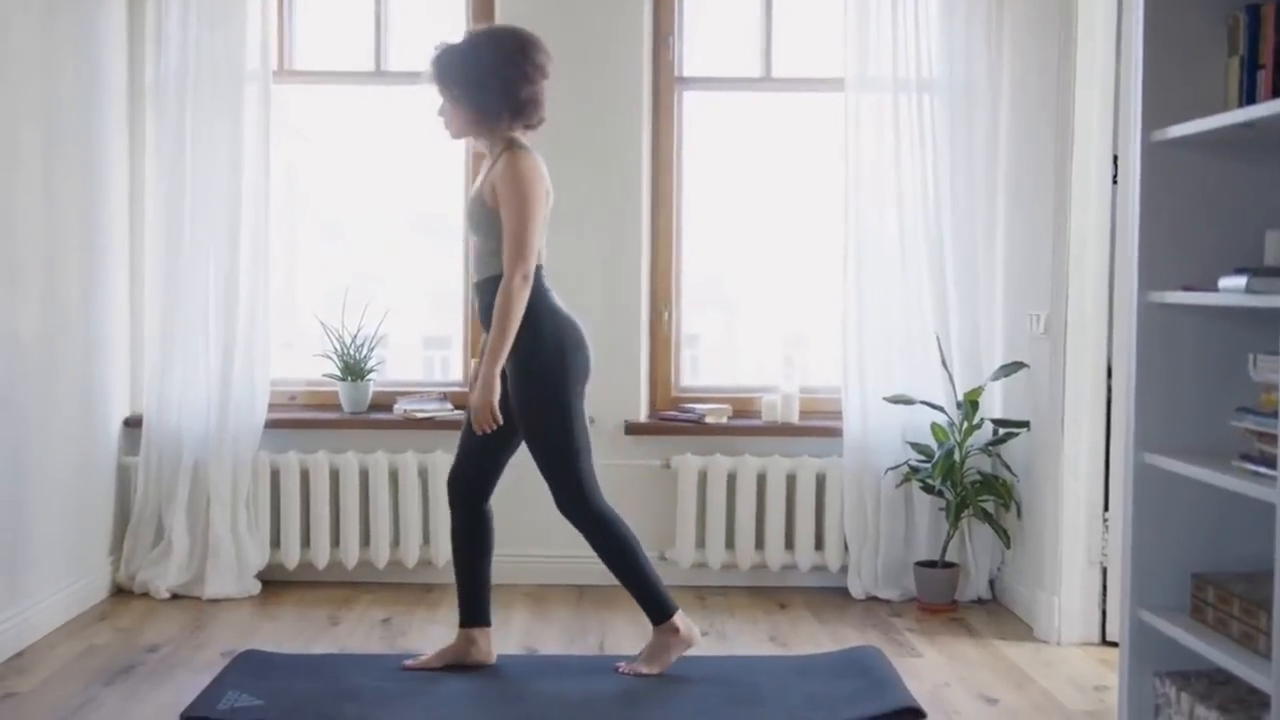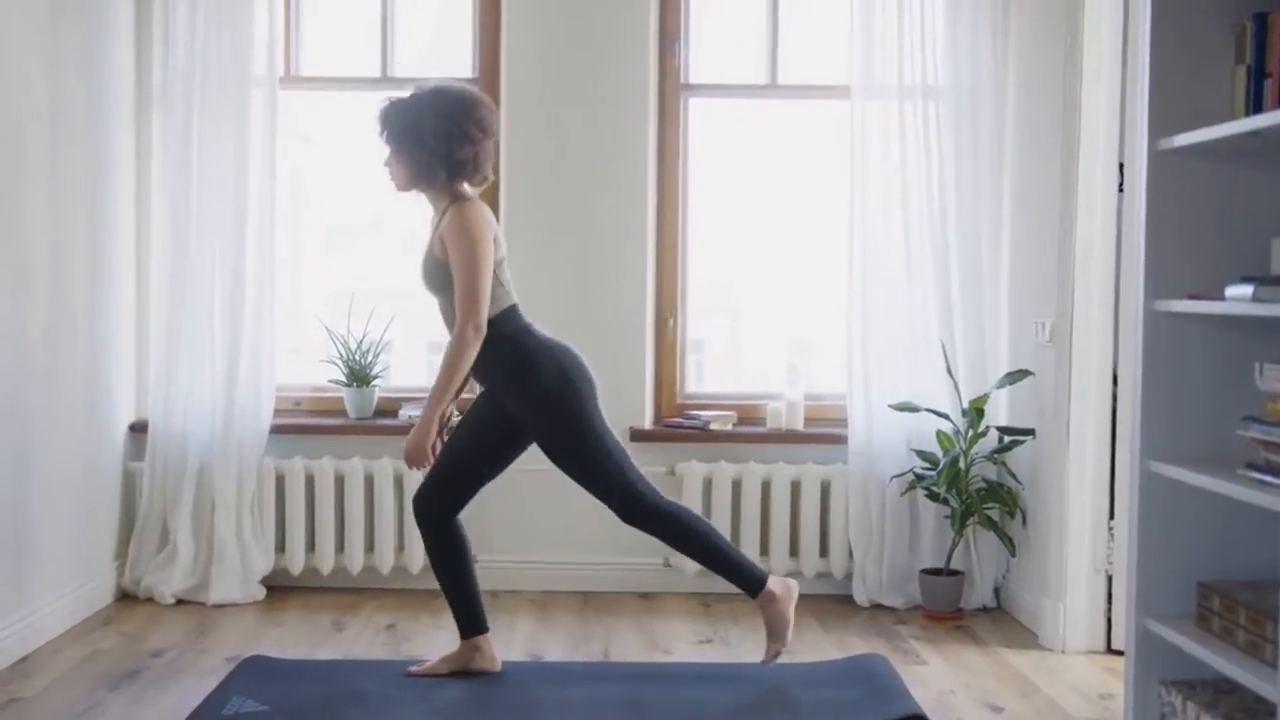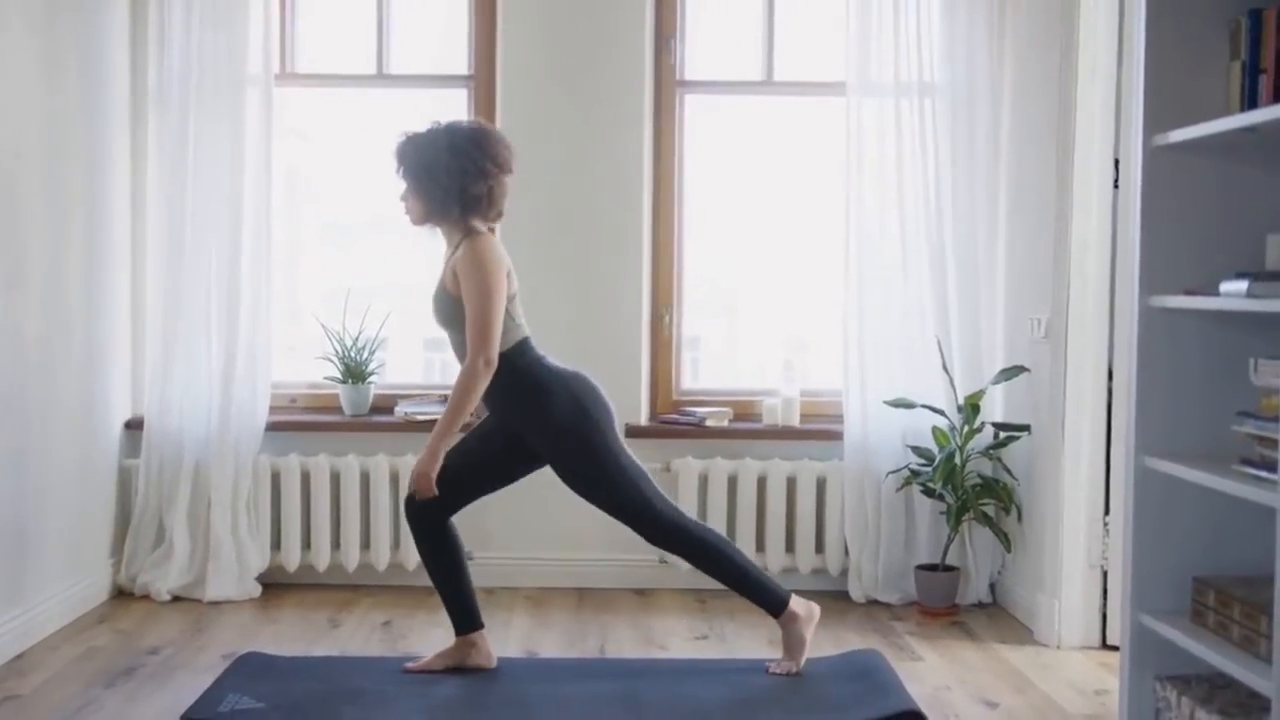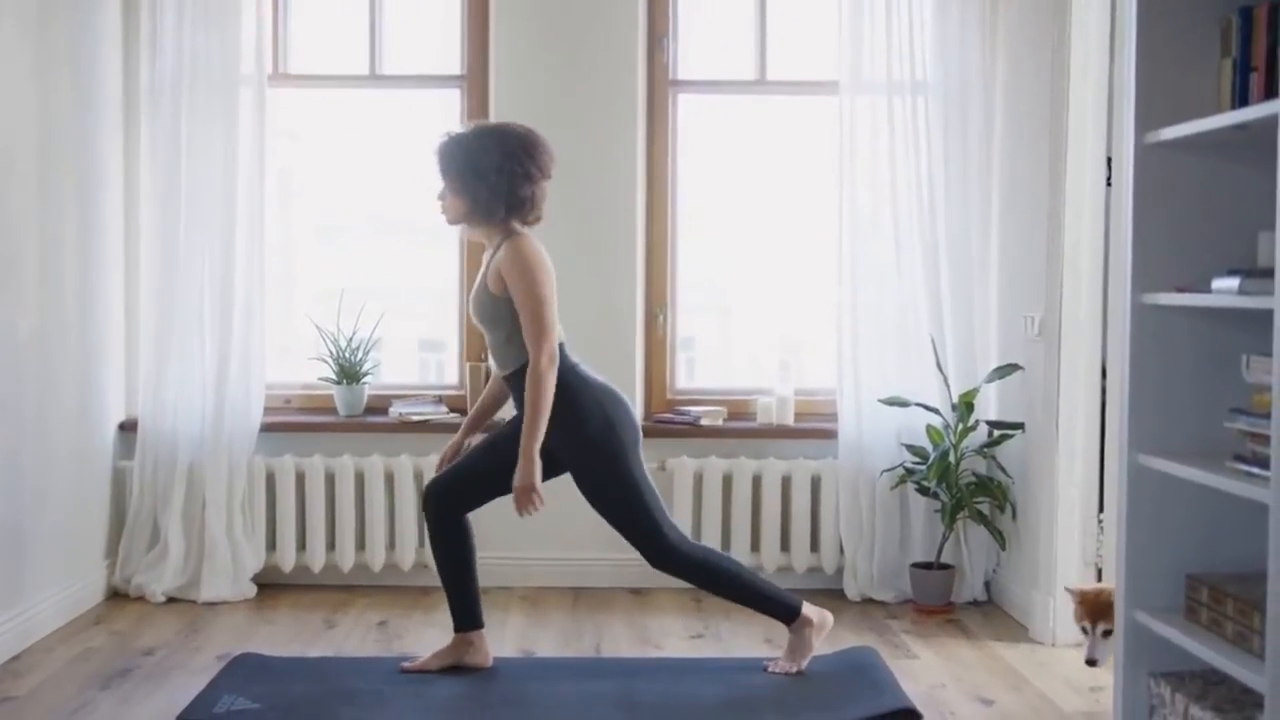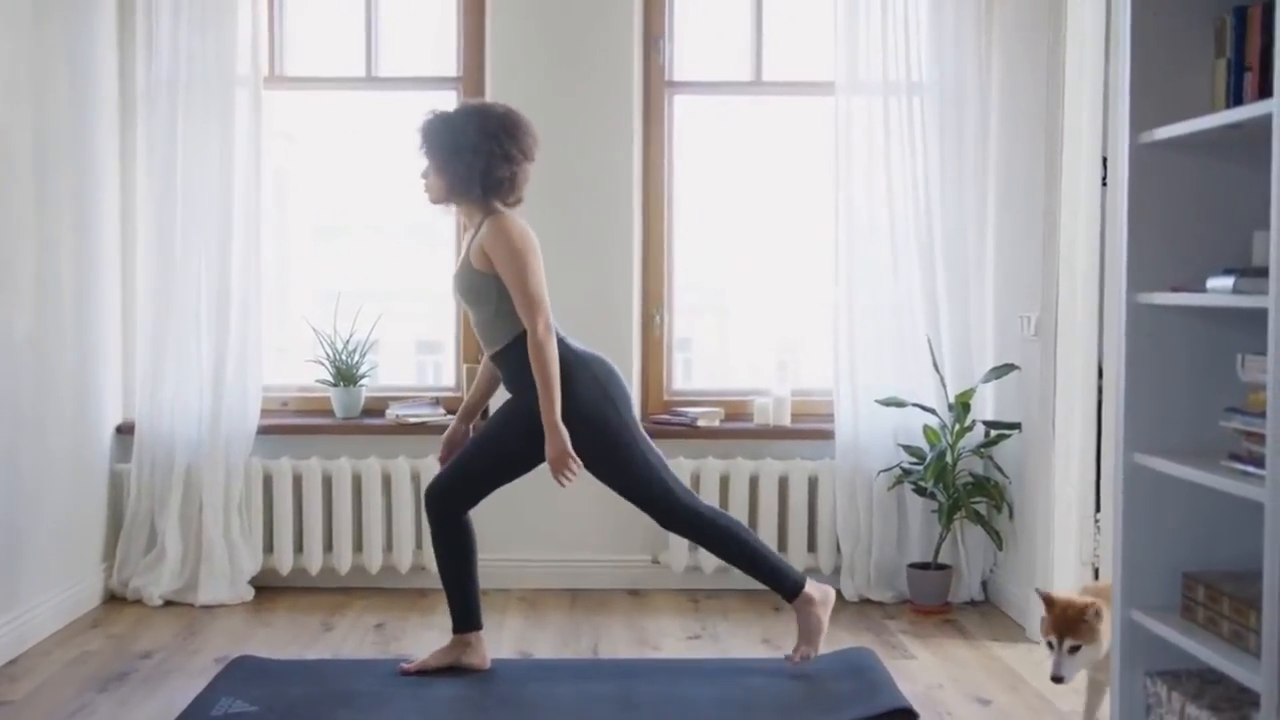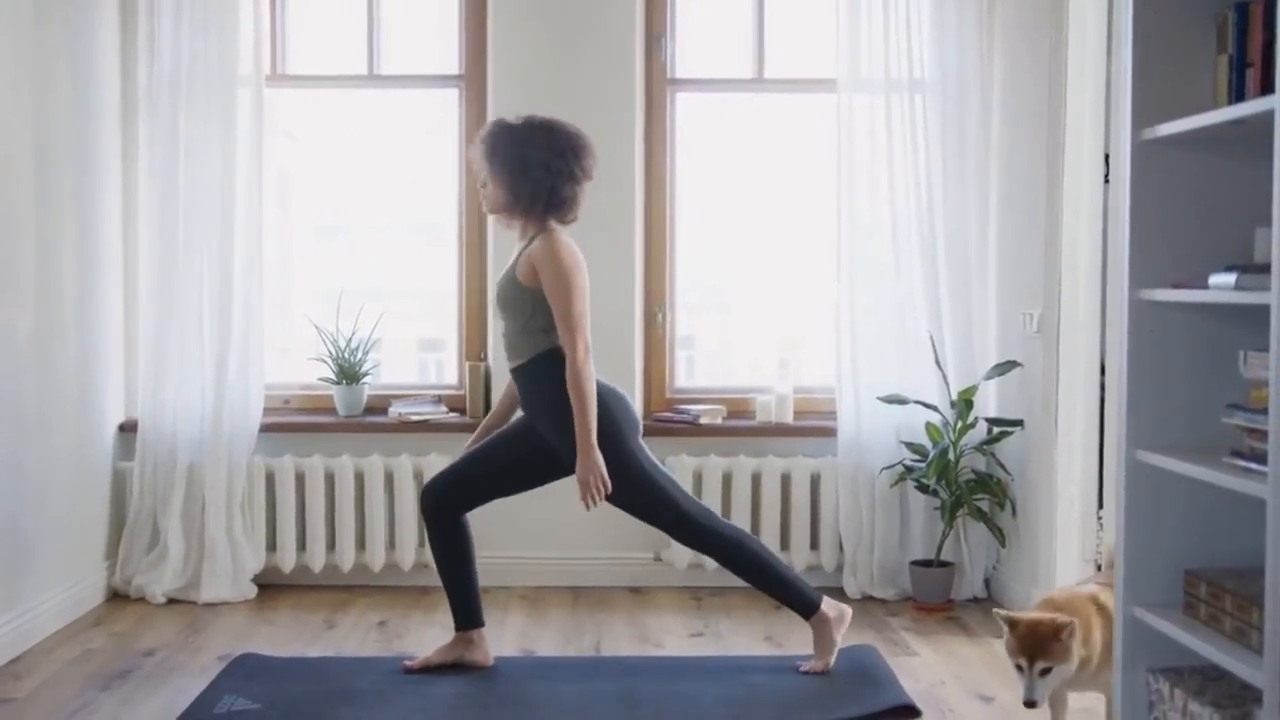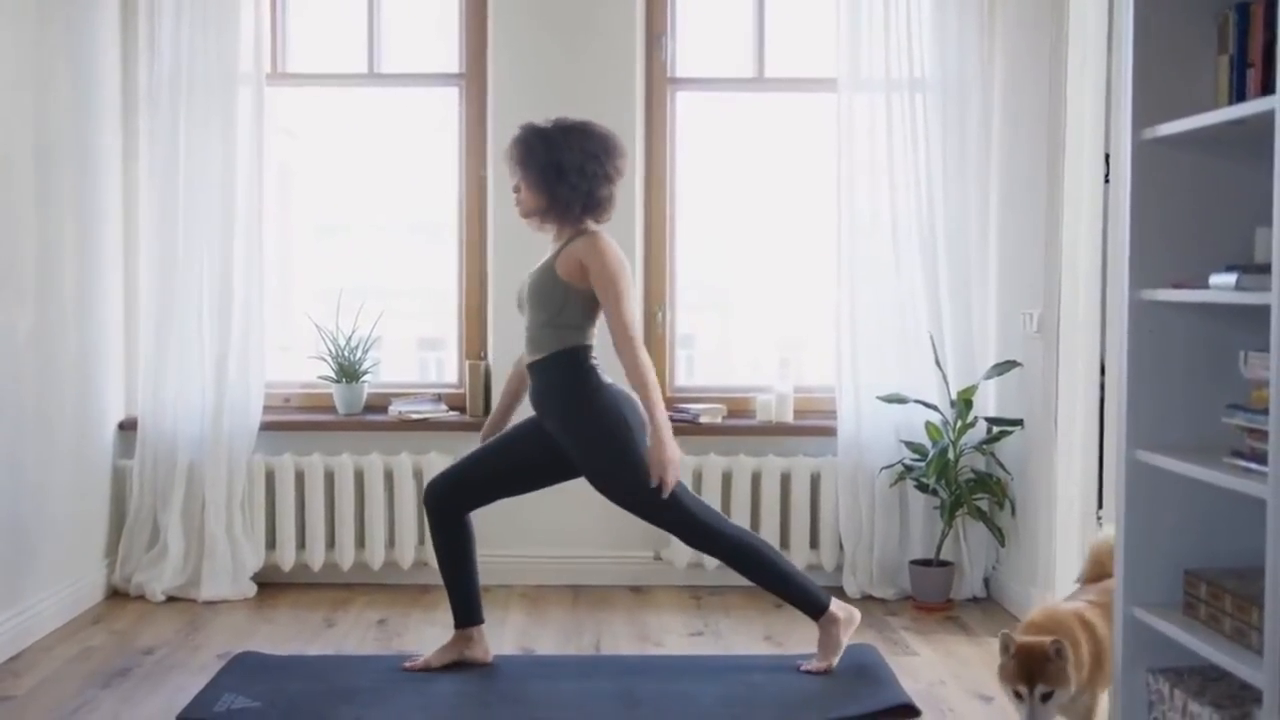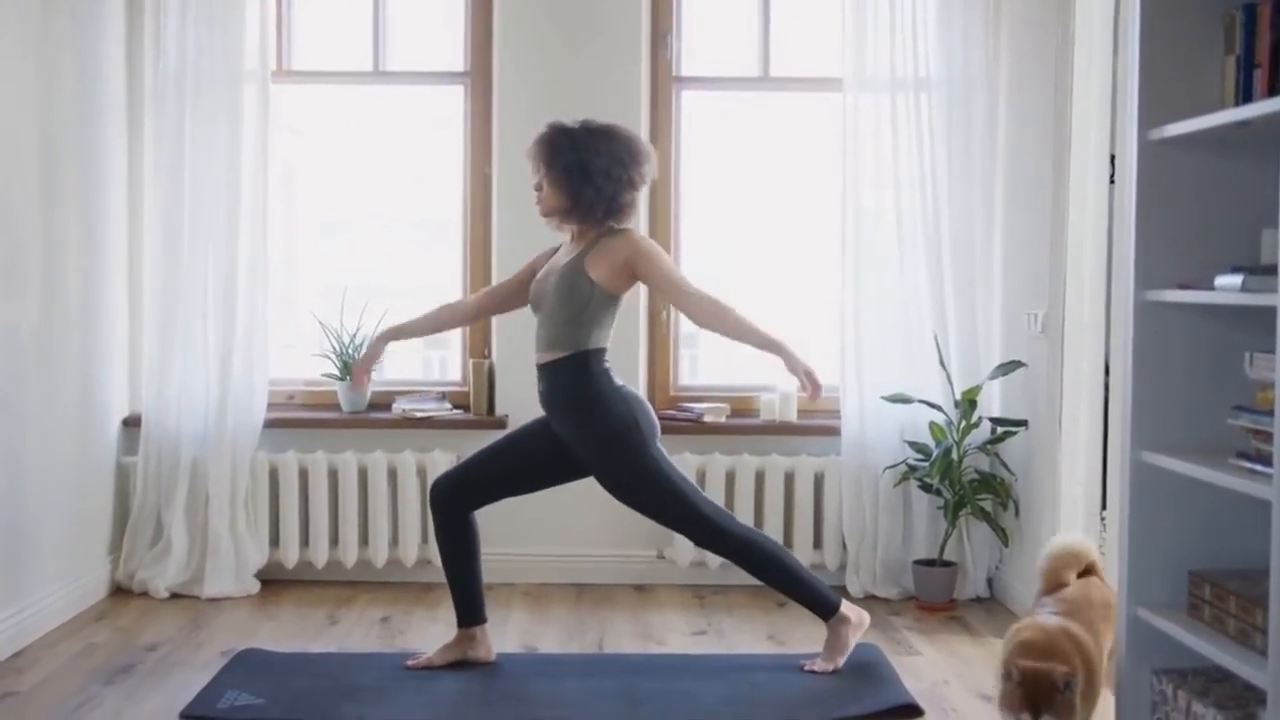
dt=0.3s
person 1, frame 1
left shoulder: (518, 166)
right shoulder: (499, 162)
left elbow: (517, 276)
left wrist: (488, 373)
right wrist: (489, 364)
left hip: (542, 350)
right hip: (522, 346)
left knee: (577, 496)
right knee: (465, 487)
left ankle: (670, 624)
right ankle: (474, 638)
person 1, frame 2
left shoulder: (465, 218)
right shoulder: (449, 216)
left elbow: (472, 329)
left wrist: (428, 419)
right wrist: (441, 414)
left hip: (545, 383)
right hip: (513, 389)
left knee: (636, 504)
right knee: (433, 505)
left ankle: (769, 591)
right ankle: (475, 646)
person 1, frame 3
left shoulder: (478, 252)
right shoulder: (464, 250)
left elbow: (482, 363)
right elbow: (483, 362)
left wrist: (434, 450)
right wrist: (446, 440)
left hip: (561, 412)
right hip: (526, 415)
left knee: (659, 522)
right knee: (422, 507)
left ankle: (790, 610)
right ankle: (470, 643)
person 1, frame 4
left shoulder: (520, 253)
right shoulder: (498, 253)
left elbow: (544, 358)
right elbow: (512, 363)
left wrist: (529, 460)
right wrist: (465, 435)
left hip: (587, 419)
right hip: (557, 417)
left knee: (663, 548)
right knee: (442, 498)
left ankle: (804, 619)
right ankle: (468, 641)
person 1, frame 5
left shoulder: (501, 230)
right shoulder: (479, 233)
left elbow: (538, 329)
left wrist: (553, 428)
right wrist: (463, 420)
left hip: (578, 392)
right hip: (538, 397)
left knee: (673, 507)
right knee: (444, 495)
left ankle: (806, 596)
right ankle: (467, 643)
person 1, frame 6
left shoulder: (552, 248)
right shoulder: (531, 249)
left elbow: (576, 351)
left wrist: (588, 450)
right wrist: (482, 433)
left hip: (583, 416)
right hip: (548, 421)
left knee: (694, 525)
right knee: (440, 498)
left ankle: (823, 613)
right ankle: (470, 640)
person 1, frame 7
left shoulder: (593, 248)
right shoulder: (559, 255)
left elbow: (630, 343)
right elbow: (534, 355)
left wrist: (660, 431)
right wrist: (489, 431)
left hip: (596, 419)
right hip: (559, 422)
left knee: (700, 526)
right knee: (444, 495)
left ankle: (831, 614)
right ankle: (469, 638)
person 1, frame 8
left shoulder: (622, 247)
right shoulder: (555, 258)
left elbow: (701, 305)
right elbow: (477, 304)
left wrist: (783, 351)
right wrist: (390, 334)
left hip: (605, 418)
right hip: (567, 421)
left knee: (709, 527)
right knee: (451, 494)
left ankle: (842, 616)
right ankle: (473, 637)
